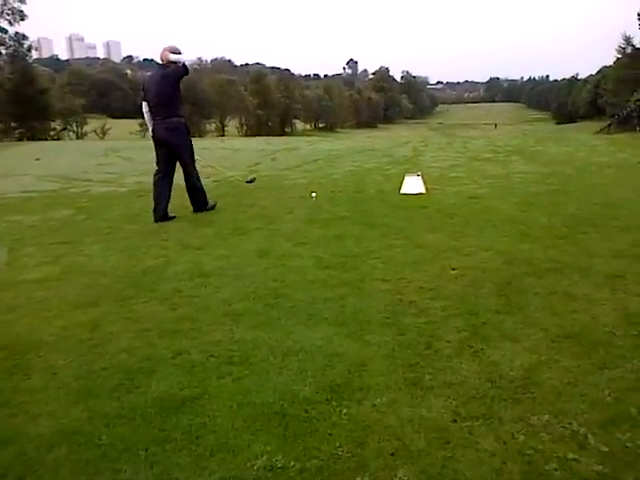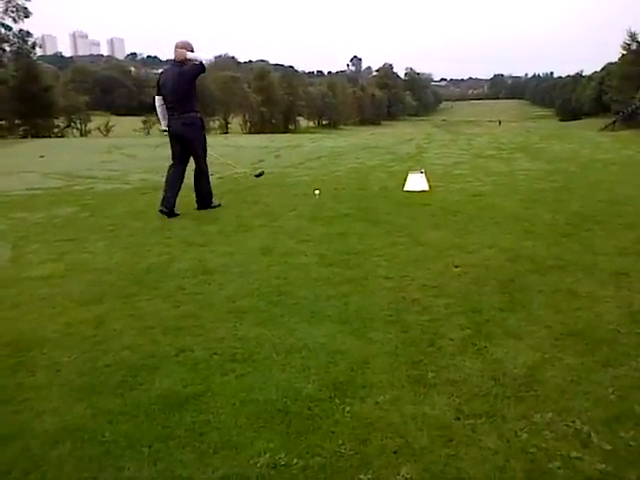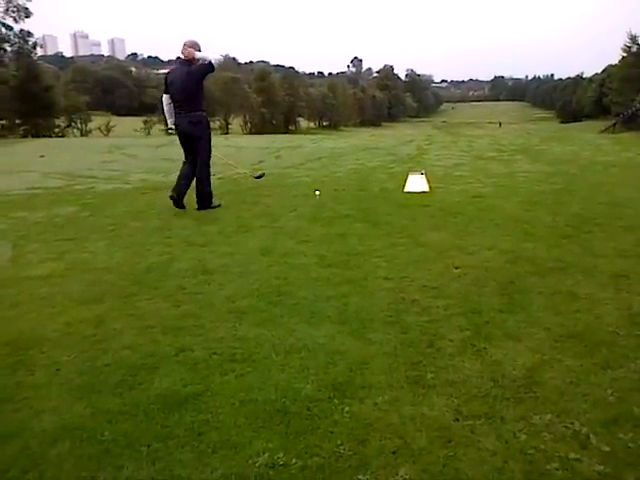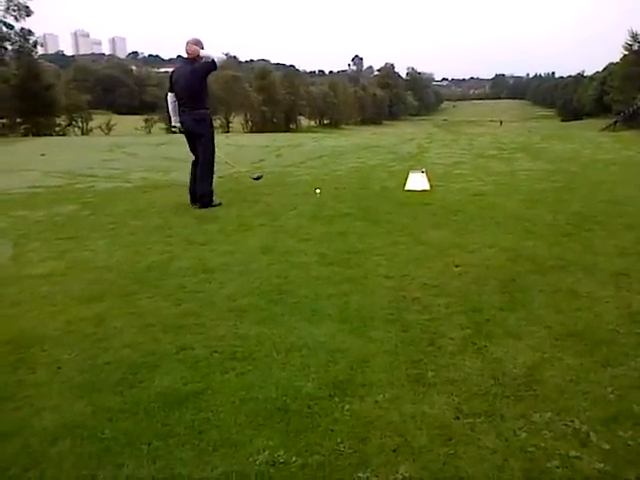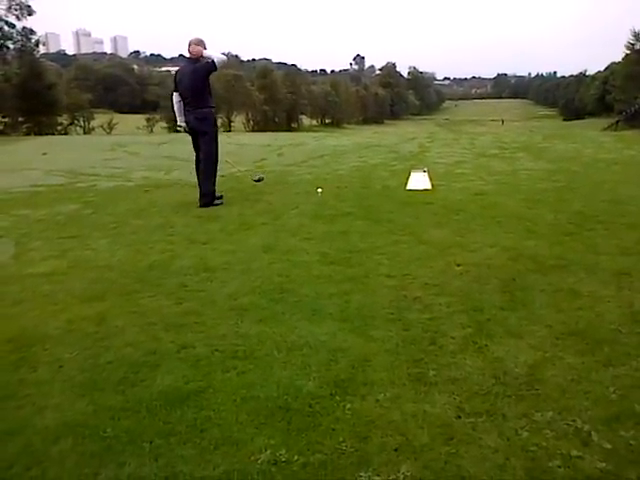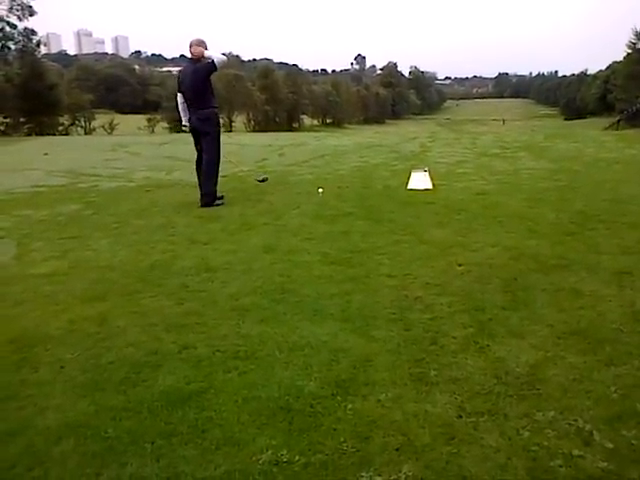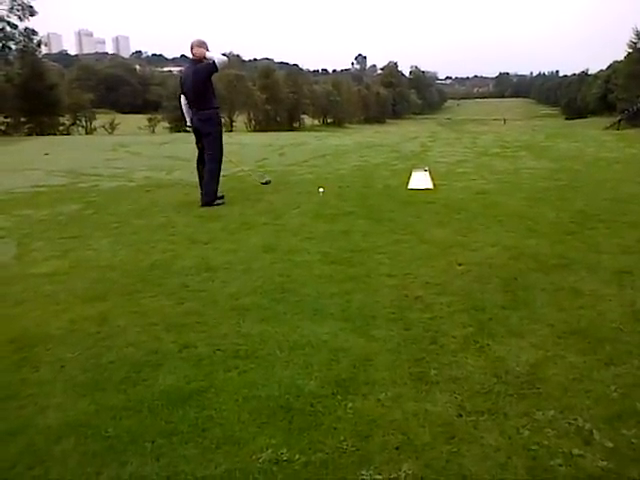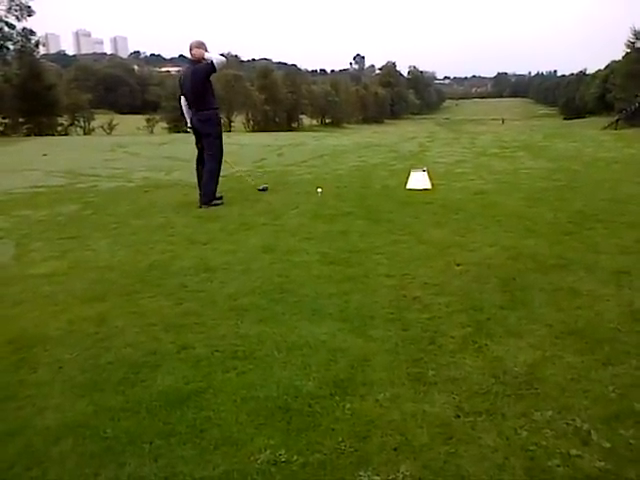
dt=0.2s
person 1, frame 1
left shoulder: (149, 80)
right shoulder: (170, 75)
left elbow: (145, 108)
left wrist: (153, 130)
right wrist: (173, 58)
left hip: (159, 130)
right hip: (175, 128)
left knee: (163, 171)
right knee: (189, 167)
left ankle: (160, 213)
right ankle: (200, 203)
person 1, frame 2
left shoulder: (163, 75)
right shoulder: (187, 72)
left elbow: (159, 102)
left wrist: (165, 124)
right wrist: (189, 56)
left hip: (173, 124)
right hip: (190, 122)
left knee: (177, 164)
right knee: (200, 163)
left ankle: (167, 205)
right ankle: (204, 201)
person 1, frame 3
left shoulder: (171, 73)
right shoulder: (195, 71)
left elbow: (166, 100)
left wrist: (171, 123)
right wrist: (198, 55)
left hip: (180, 122)
right hip: (197, 121)
left knee: (190, 160)
right knee: (203, 161)
left ankle: (178, 193)
right ankle: (204, 200)
person 1, frame 4
left shoulder: (175, 72)
right shoulder: (198, 69)
left elbow: (171, 98)
left wrist: (175, 121)
right wrist: (201, 53)
left hip: (185, 119)
right hip: (200, 118)
left knee: (198, 158)
right knee: (206, 159)
left ankle: (195, 196)
right ankle: (204, 199)
person 1, frame 5
left shoulder: (180, 71)
right shoulder: (200, 68)
left elbow: (176, 97)
left wrist: (181, 121)
right wrist: (204, 54)
left hip: (190, 118)
right hip: (204, 116)
left knee: (201, 156)
right knee: (209, 157)
left ankle: (207, 193)
right ankle: (207, 198)
person 1, frame 6
left shoulder: (183, 72)
right shoulder: (201, 68)
left elbow: (180, 98)
right elbow: (222, 59)
left wrist: (185, 120)
right wrist: (205, 54)
left hip: (194, 118)
right hip: (207, 117)
left knee: (202, 157)
right knee: (211, 157)
left ankle: (207, 193)
right ankle: (208, 198)
person 1, frame 7
left shoulder: (185, 73)
right shoulder: (201, 69)
left elbow: (183, 99)
right elbow: (223, 60)
left wrist: (189, 121)
right wrist: (206, 55)
left hip: (196, 118)
right hip: (209, 117)
left knee: (203, 156)
right knee: (213, 157)
left ankle: (207, 193)
right ankle: (208, 198)
person 1, frame 8
left shoulder: (185, 74)
right shoulder: (200, 69)
left elbow: (184, 101)
right elbow: (222, 60)
left wrist: (190, 122)
right wrist: (204, 55)
left hip: (197, 119)
right hip: (209, 117)
left knee: (203, 157)
right knee: (213, 157)
left ankle: (206, 194)
right ankle: (207, 198)
